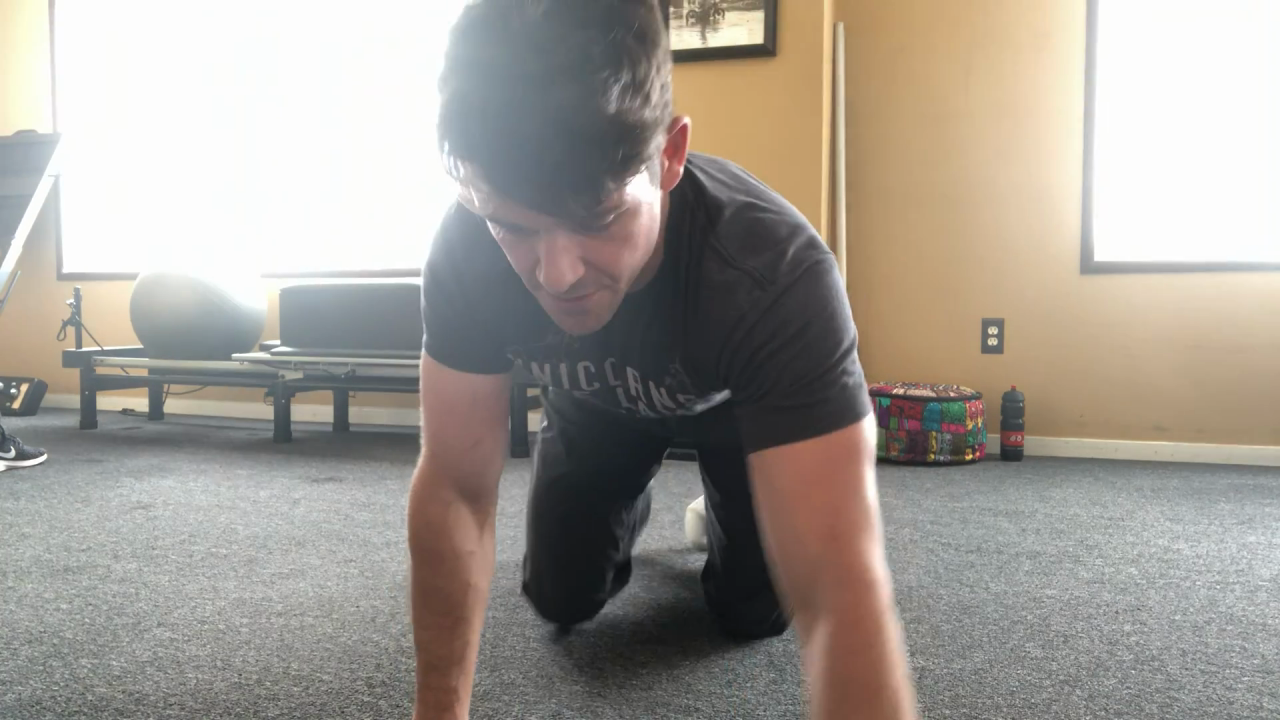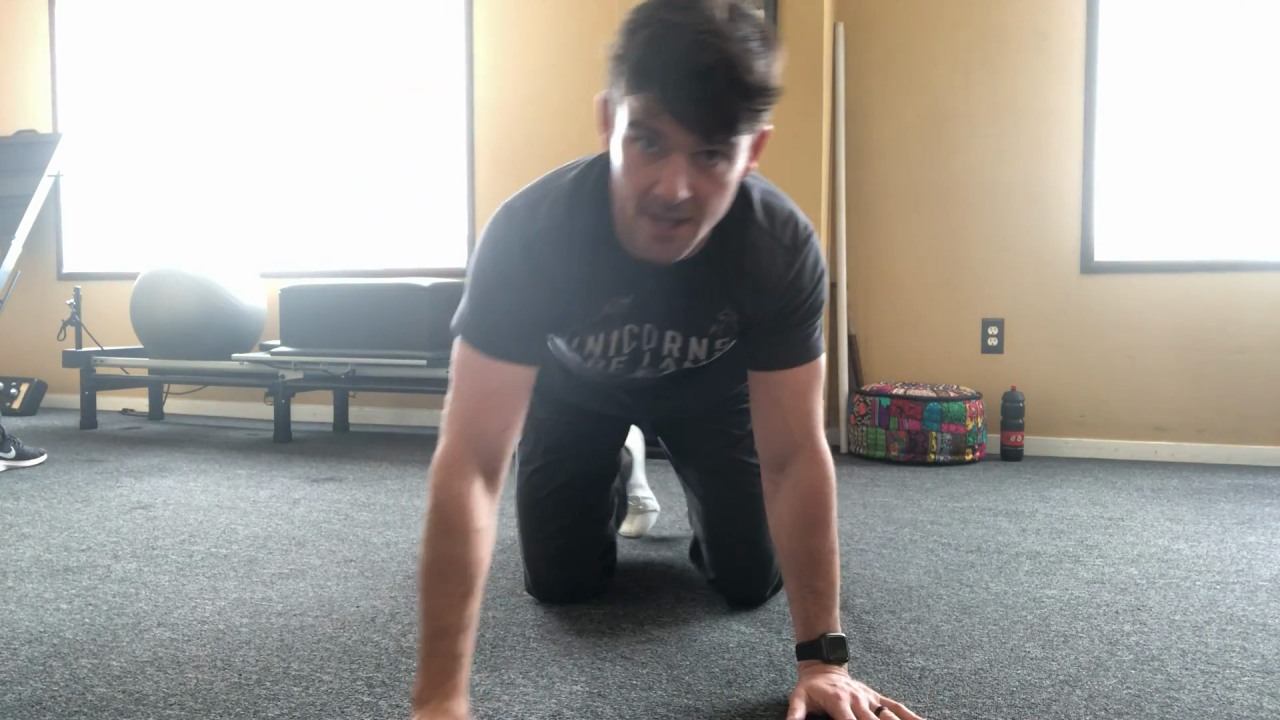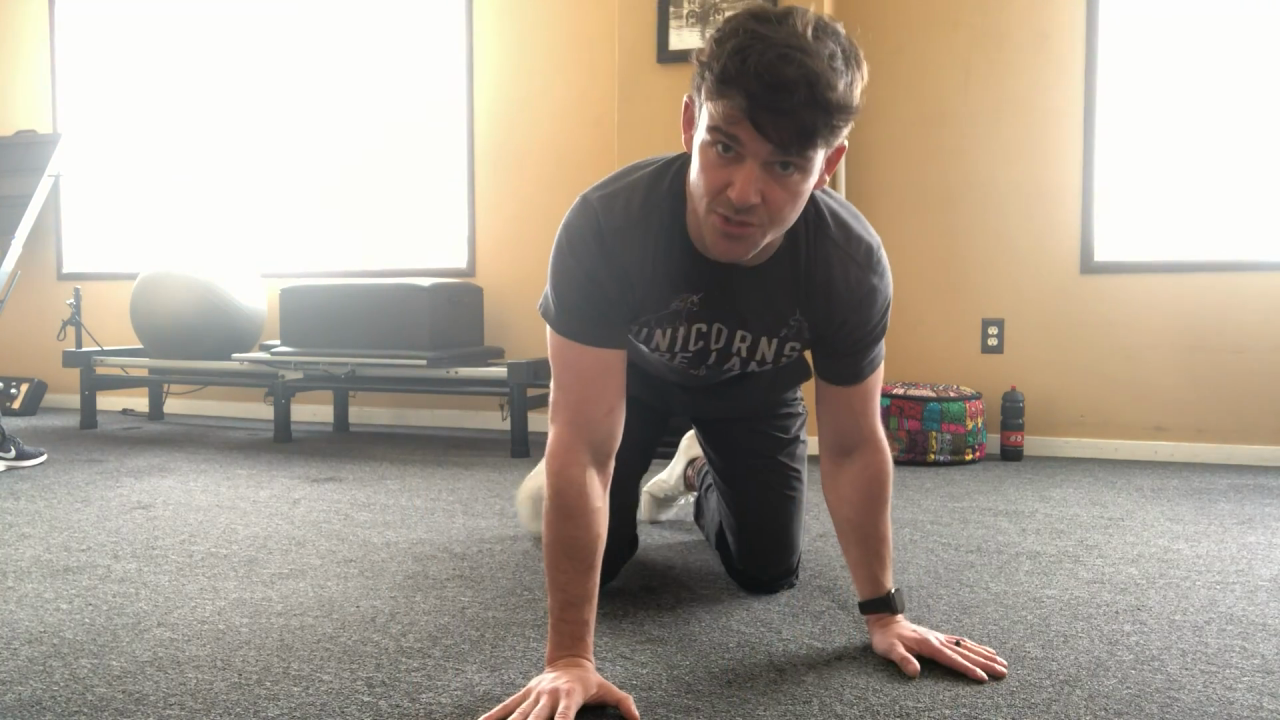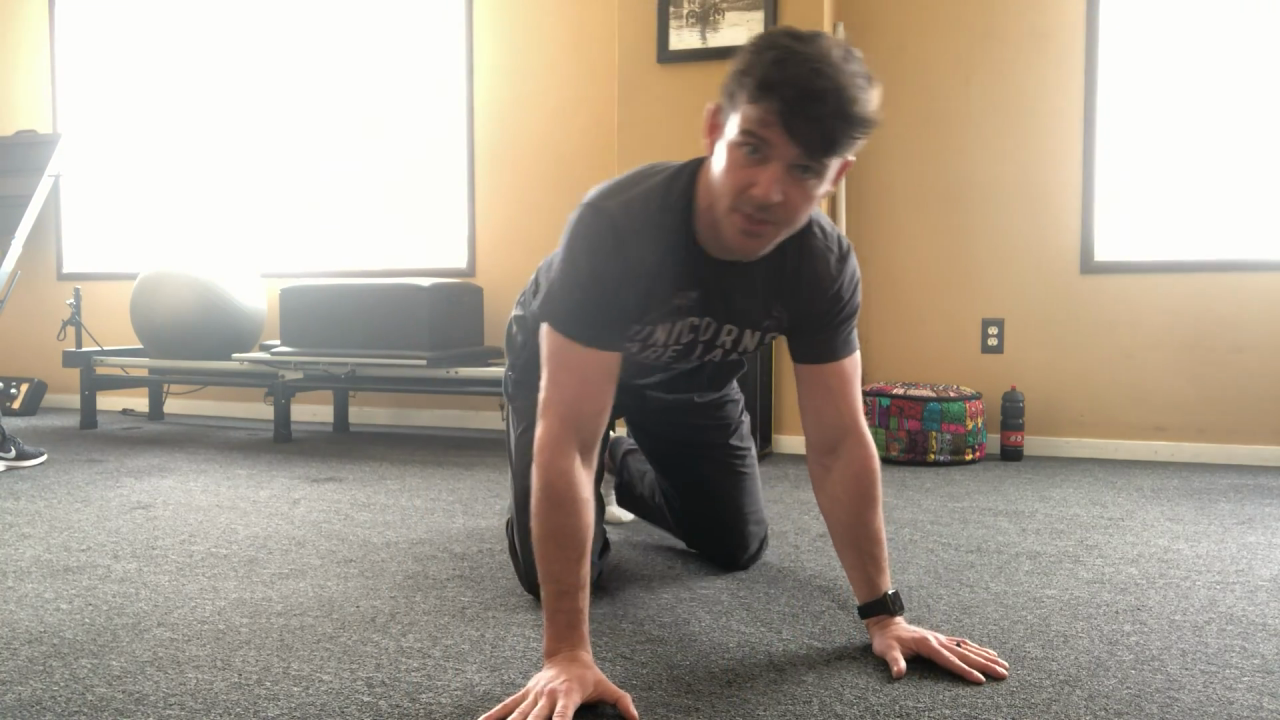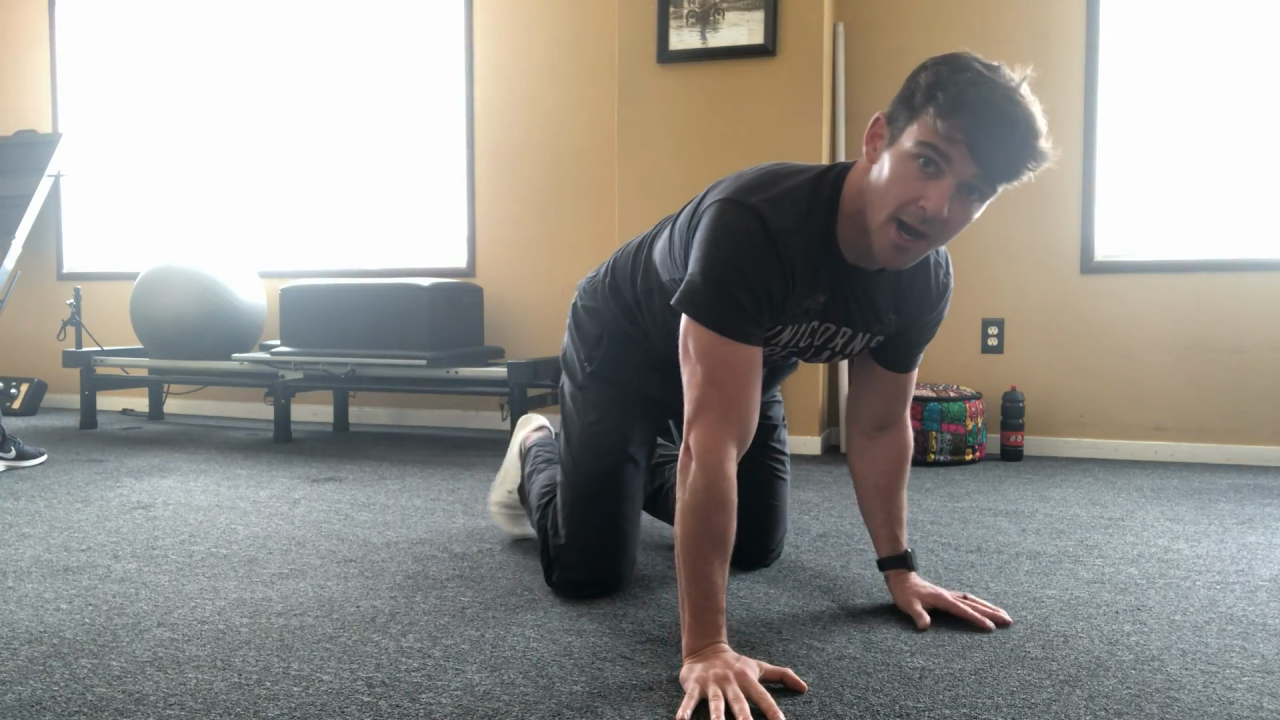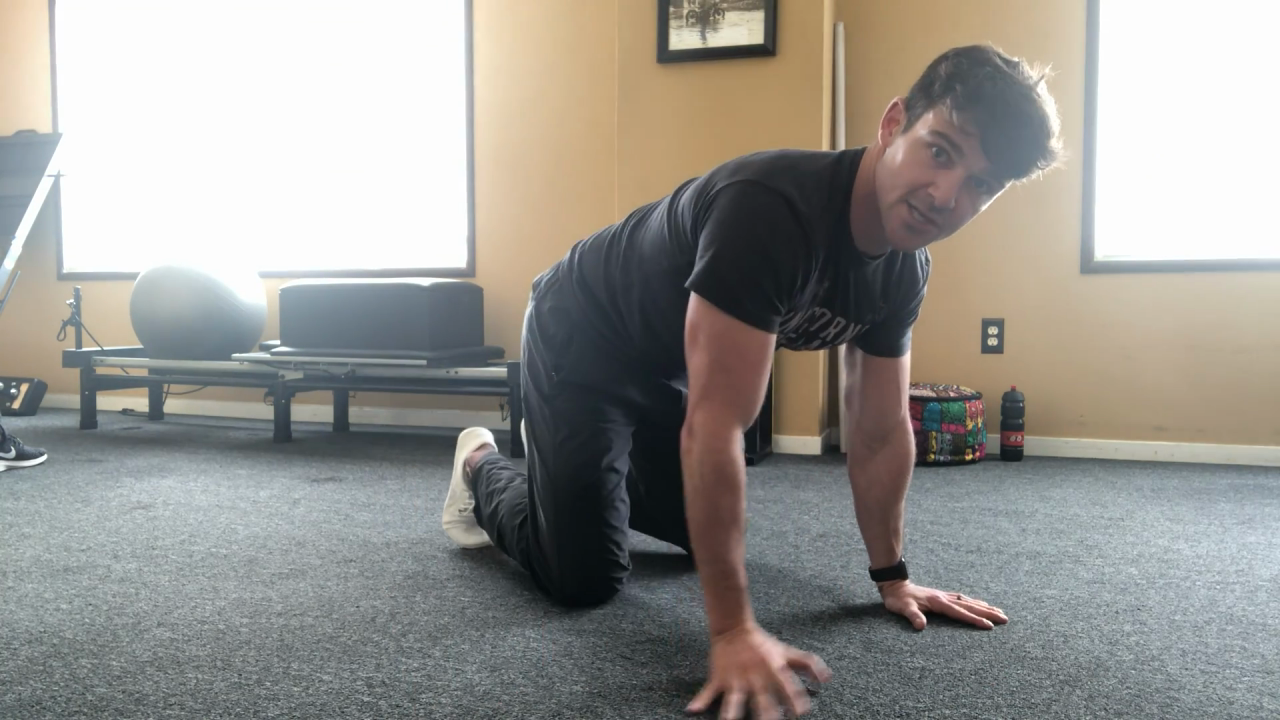
dt=0.7s
person 1, frame 1
left shoulder: (776, 271)
right shoulder: (467, 250)
left elbow: (838, 594)
right elbow: (455, 487)
left hip: (738, 403)
right hip: (594, 404)
left knee: (752, 613)
right knee: (561, 599)
left ankle: (728, 511)
right ankle: (624, 505)
person 1, frame 2
left shoulder: (781, 246)
right shoulder: (530, 231)
left elbow: (795, 456)
right elbow: (469, 465)
left wrist: (821, 656)
left hip: (710, 384)
right hip: (574, 384)
left knee: (749, 583)
right knee: (560, 580)
left ankle: (683, 479)
right ankle: (613, 483)
person 1, frame 3
left shoulder: (851, 261)
right shoulder: (606, 225)
left elbow: (856, 448)
right elbow: (587, 447)
left wrist: (882, 611)
right wrist: (569, 658)
left hip: (756, 388)
right hip: (633, 372)
left knee: (768, 572)
right knee: (598, 558)
left ankle: (702, 475)
right ankle: (555, 482)
person 1, frame 4
left shoulder: (824, 264)
right shoulder: (615, 225)
left elbow: (839, 445)
right elbow: (566, 444)
left wrist: (881, 612)
right wrist: (568, 653)
left hip: (689, 377)
right hip: (561, 361)
left knee: (737, 547)
right knee: (548, 574)
left ankle: (627, 471)
person 1, frame 5
left shoulder: (926, 280)
right shoulder: (754, 222)
left elbow: (880, 427)
right elbow: (714, 441)
left wrist: (897, 566)
right wrist: (706, 649)
left hip: (744, 367)
right hip: (621, 346)
left knee: (757, 549)
right knee: (590, 570)
left ankle: (644, 472)
right ankle: (540, 452)
person 1, frame 6
left shoulder: (903, 267)
right shoulder: (771, 208)
left elbow: (880, 432)
right elbow: (715, 427)
left wrist: (891, 577)
right wrist: (733, 632)
left hip: (674, 359)
right hip: (580, 337)
left knee: (714, 533)
right knee: (585, 578)
left ankle: (587, 460)
right ankle: (481, 471)
